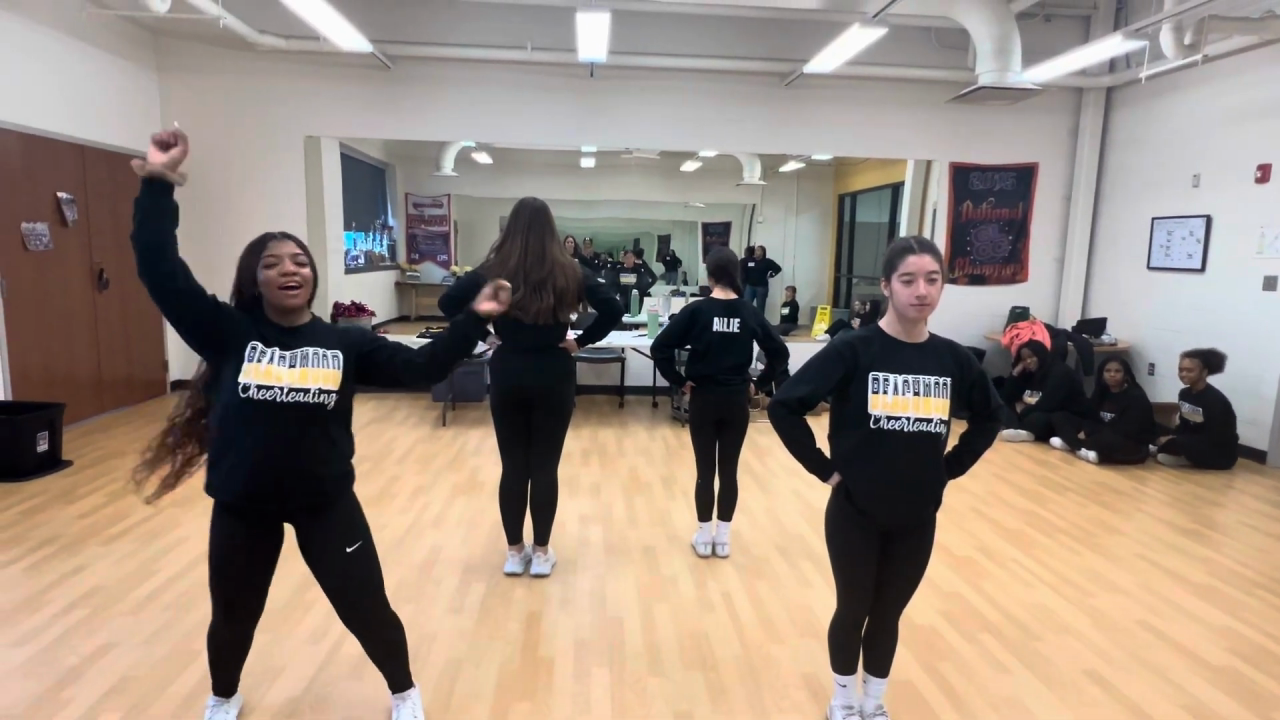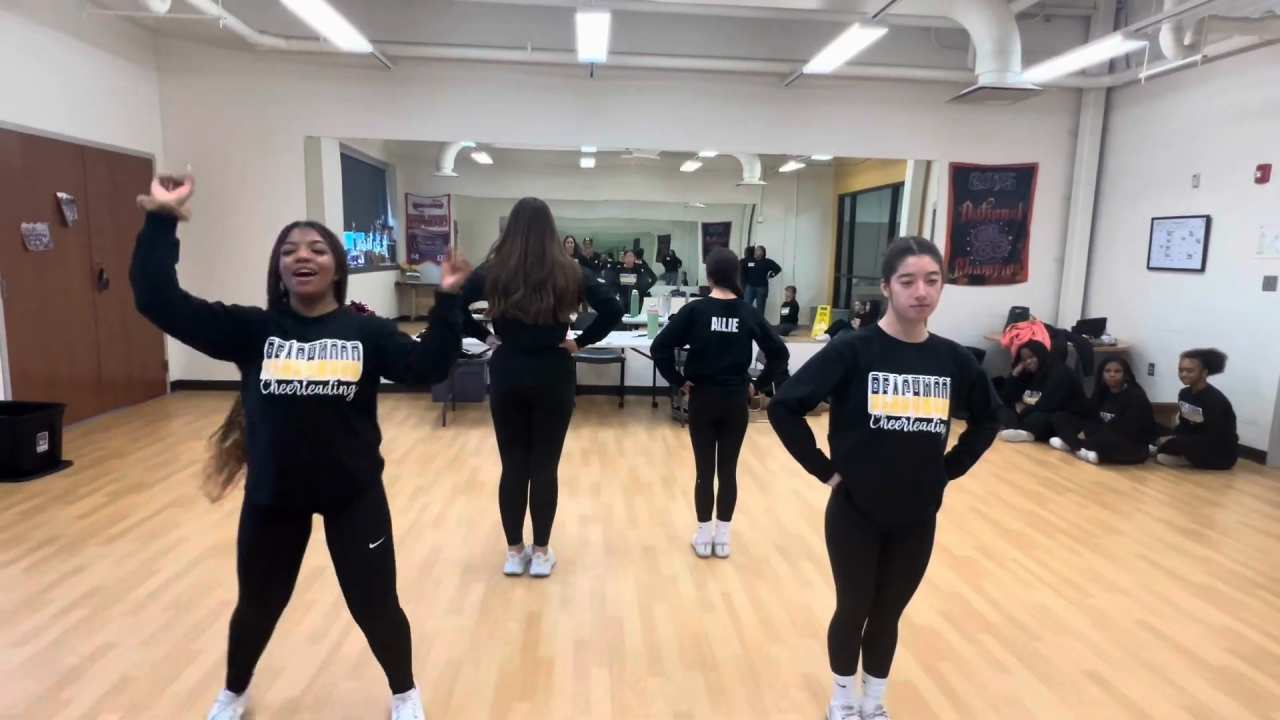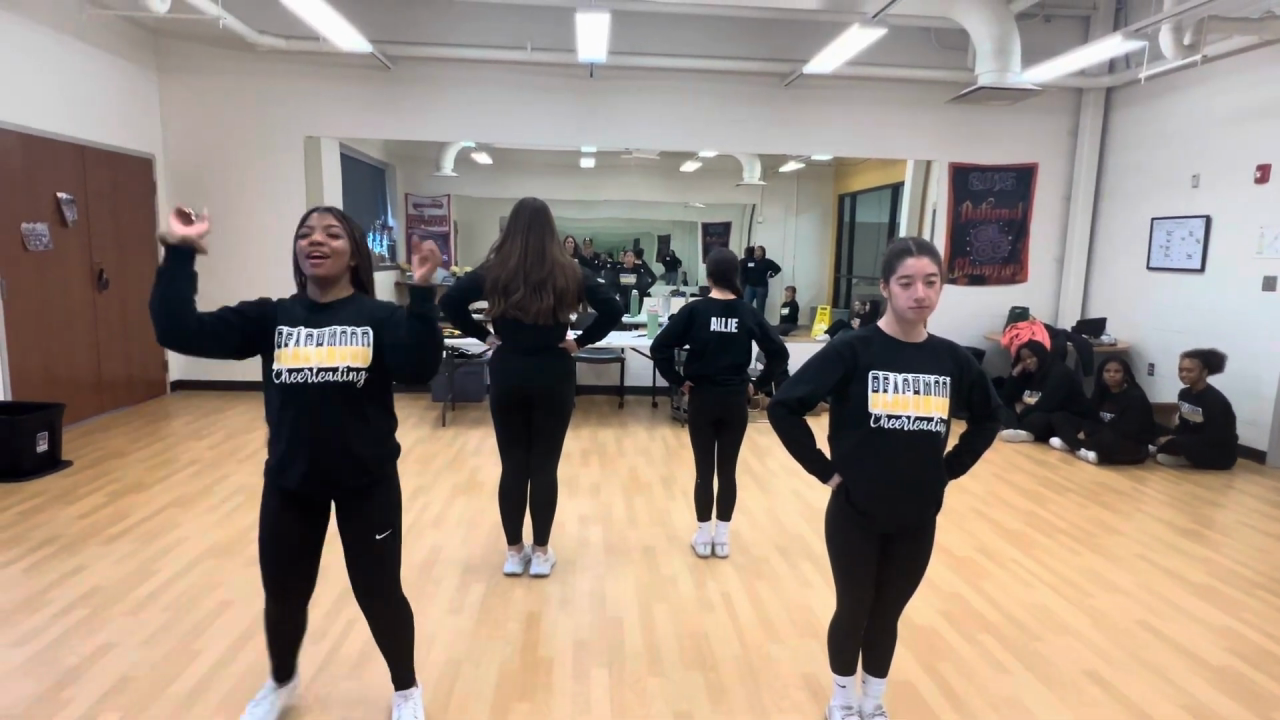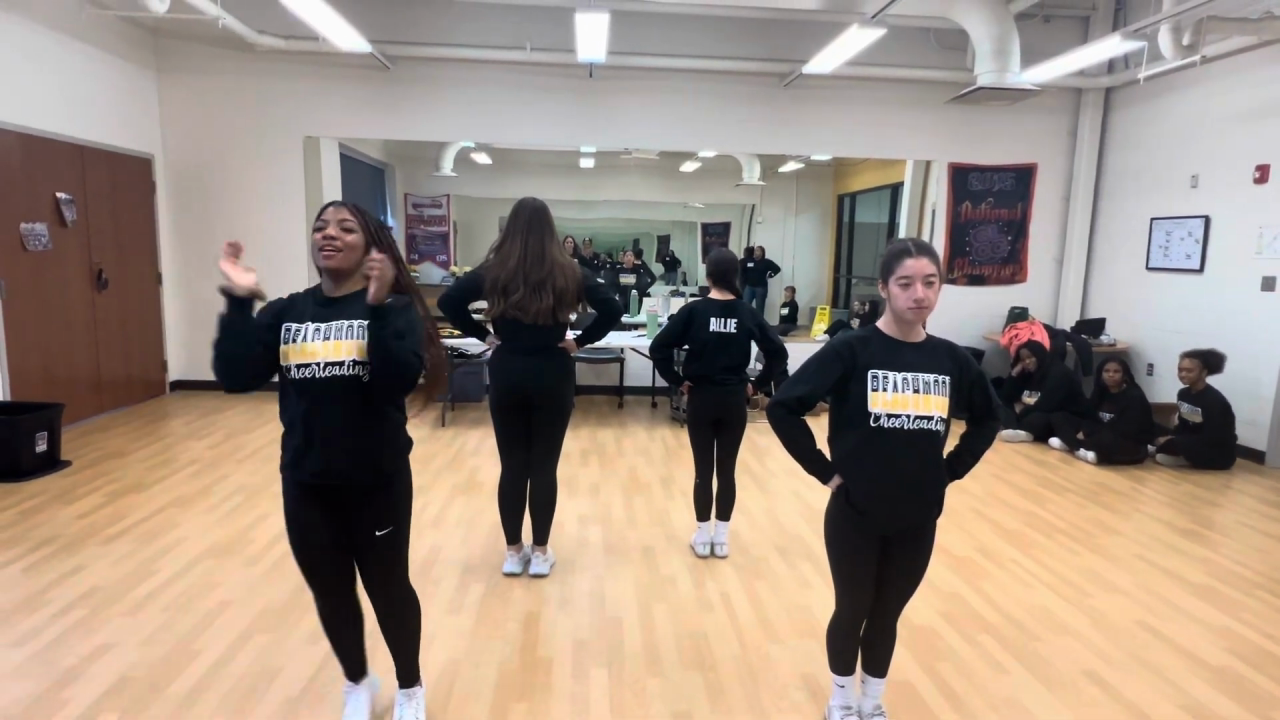
dt=0.1s
person 1, frame 1
left shoulder: (345, 342)
right shoulder: (229, 335)
left elbow: (420, 366)
right elbow: (162, 271)
left wrist: (472, 320)
right wrist: (159, 184)
left hip: (326, 504)
right hip: (243, 506)
left knee: (367, 611)
right knee: (233, 617)
person 1, frame 2
left shoulder: (372, 333)
right shoulder: (254, 329)
left elbow: (426, 370)
right elbow: (162, 306)
left wrist: (447, 301)
right wrist: (160, 221)
left hip: (354, 493)
right hip: (273, 496)
left knee: (374, 607)
right knee: (258, 608)
person 1, frame 3
left shoulder: (383, 318)
right shoulder: (267, 317)
left elbow: (418, 368)
right elbow: (179, 331)
left wrist: (422, 292)
right wrist: (178, 253)
left hip: (368, 483)
right hip: (290, 484)
left knee: (381, 595)
right knee: (285, 599)
person 1, frame 4
left shoulder: (390, 311)
right shoulder: (285, 311)
left elbow: (404, 376)
right elbow: (234, 377)
left wrist: (386, 303)
right wrist: (237, 300)
left hip: (379, 476)
right hip: (305, 477)
left knee: (388, 584)
right knee: (328, 590)
person 2, frame 1
left shoulder: (954, 358)
right shoulder: (852, 350)
left elbow: (988, 418)
right elbow: (784, 406)
left wrist: (949, 469)
right wrist: (824, 467)
left hip: (918, 517)
right hip: (856, 512)
left knee: (889, 613)
right knee: (853, 610)
person 2, frame 2
left shoulder: (953, 358)
right shoulder: (852, 350)
left elbow: (988, 418)
right elbow: (783, 407)
left wrist: (949, 469)
right wrist: (825, 468)
left hip: (918, 518)
right hip: (856, 513)
left knee: (888, 614)
right knee: (853, 610)
person 2, frame 3
left shoulder: (953, 358)
right shoulder: (851, 350)
left elbow: (988, 418)
right elbow: (783, 407)
left wrist: (950, 469)
right wrist: (824, 468)
left hip: (918, 518)
right hip: (856, 513)
left knee: (888, 614)
right knee: (853, 610)
person 2, frame 4
left shoulder: (951, 358)
right shoulder: (851, 350)
left elbow: (987, 419)
right elbow: (782, 407)
left wrist: (951, 470)
right wrist: (824, 469)
left hip: (918, 518)
right hip: (855, 514)
left knee: (886, 615)
right knee: (852, 612)
person 3, frame 1
left shoulder: (494, 271)
right shoulder: (568, 272)
left elbow: (448, 301)
right elbow: (613, 309)
right wrist: (581, 341)
left hip: (507, 375)
right hip: (553, 376)
left knee: (513, 466)
right knee: (545, 466)
left ankle: (514, 551)
right ankle: (541, 552)
person 3, frame 2
left shoulder: (495, 271)
right shoulder: (568, 272)
right elbow: (613, 310)
left wrist: (486, 335)
right wrist: (581, 340)
left hip: (507, 375)
right hip: (553, 376)
left knee: (513, 466)
right knee: (545, 466)
left ankle: (514, 551)
right ankle: (541, 552)
person 3, frame 3
left shoulder: (493, 271)
right shoulder: (568, 272)
left elbow: (448, 302)
right elbow: (613, 309)
left wrist: (483, 335)
right wrist: (580, 341)
left hip: (507, 375)
right hip: (553, 377)
left knee: (511, 466)
right knee: (545, 467)
left ankle: (514, 551)
right ankle: (540, 551)
person 3, frame 4
left shoulder: (493, 272)
right shoulder: (567, 272)
left elbow: (448, 302)
right elbow: (612, 310)
left wrist: (484, 336)
right wrist: (581, 340)
left hip: (506, 376)
right hip: (552, 377)
left knee: (512, 466)
right knee: (544, 467)
left ankle: (514, 551)
right ankle: (540, 552)
person 4, frame 1
left shoulder: (696, 311)
right shoulder: (750, 312)
left elbow: (660, 347)
right elbow: (779, 352)
left wrist: (679, 381)
right wrist: (759, 383)
left hip: (703, 399)
right hip: (737, 400)
left knee: (705, 470)
right knee: (729, 470)
left ankle: (704, 536)
right ankle: (723, 537)
person 4, frame 2
left shoulder: (695, 311)
right shoulder: (749, 313)
left elbow: (660, 347)
right elbow: (779, 353)
left wrist: (678, 381)
right wrist: (759, 384)
left hip: (702, 399)
right hip: (736, 400)
left knee: (705, 470)
right knee: (728, 470)
left ankle: (704, 537)
right ankle: (722, 537)
person 4, frame 3
left shoulder: (694, 311)
right shoulder: (748, 313)
left elbow: (659, 347)
right elbow: (779, 353)
left wrist: (677, 381)
right wrist: (758, 384)
left hip: (702, 399)
right hip: (736, 400)
left knee: (704, 470)
right knee: (727, 470)
left ankle: (703, 536)
right ankle: (722, 537)
person 4, frame 4
left shoulder: (693, 311)
right shoulder: (748, 313)
left elbow: (659, 348)
right elbow: (778, 353)
left wrist: (677, 380)
right wrist: (757, 384)
left hip: (701, 399)
right hip: (735, 400)
left knee: (703, 470)
right knee: (727, 470)
left ankle: (703, 537)
right ankle: (721, 537)
